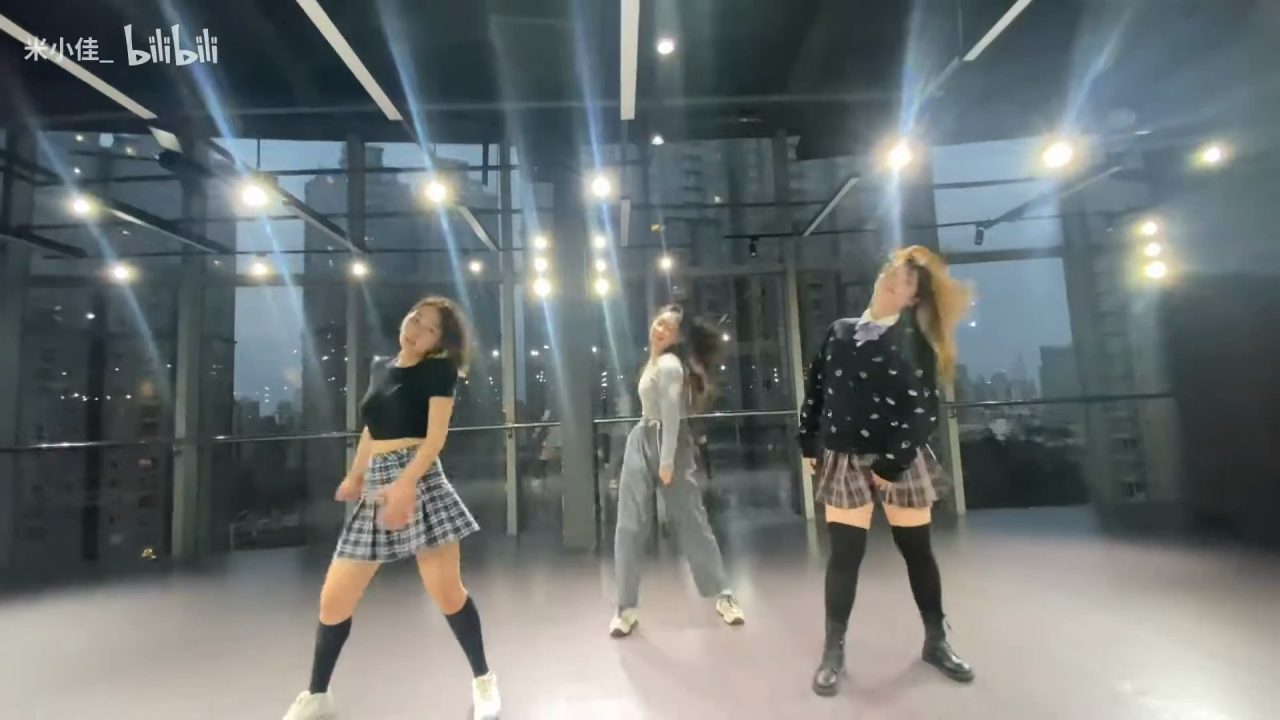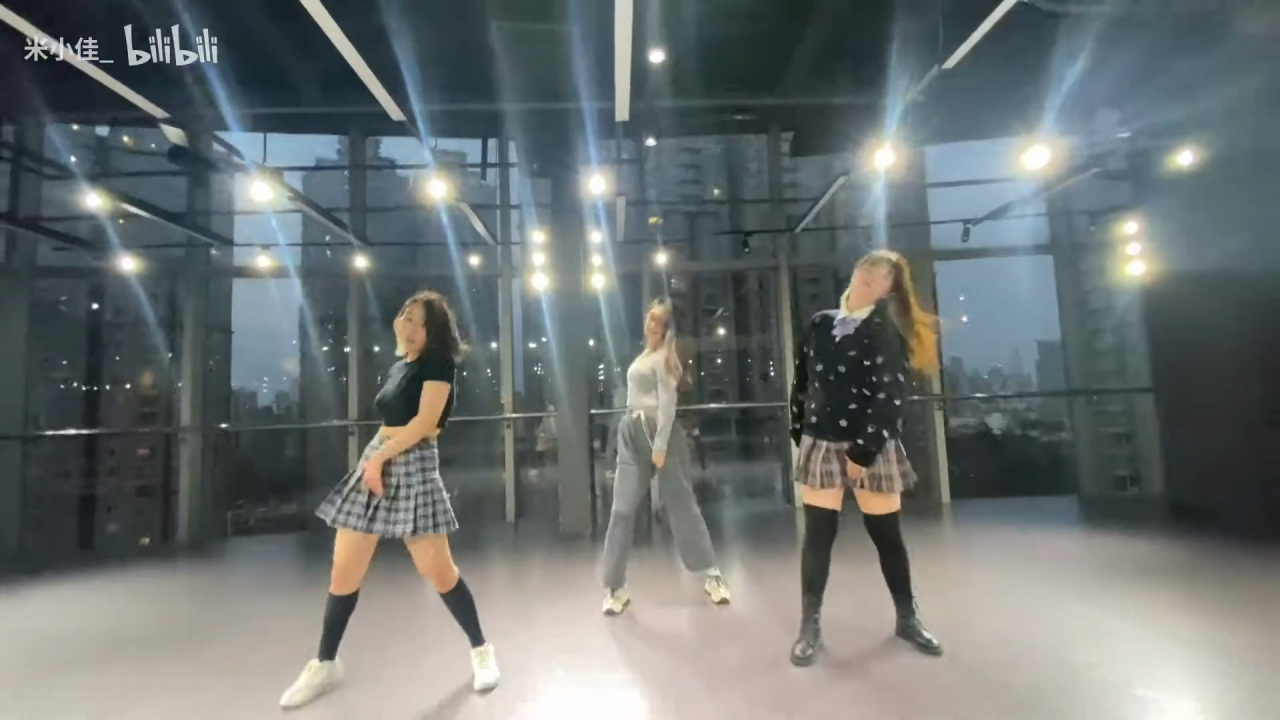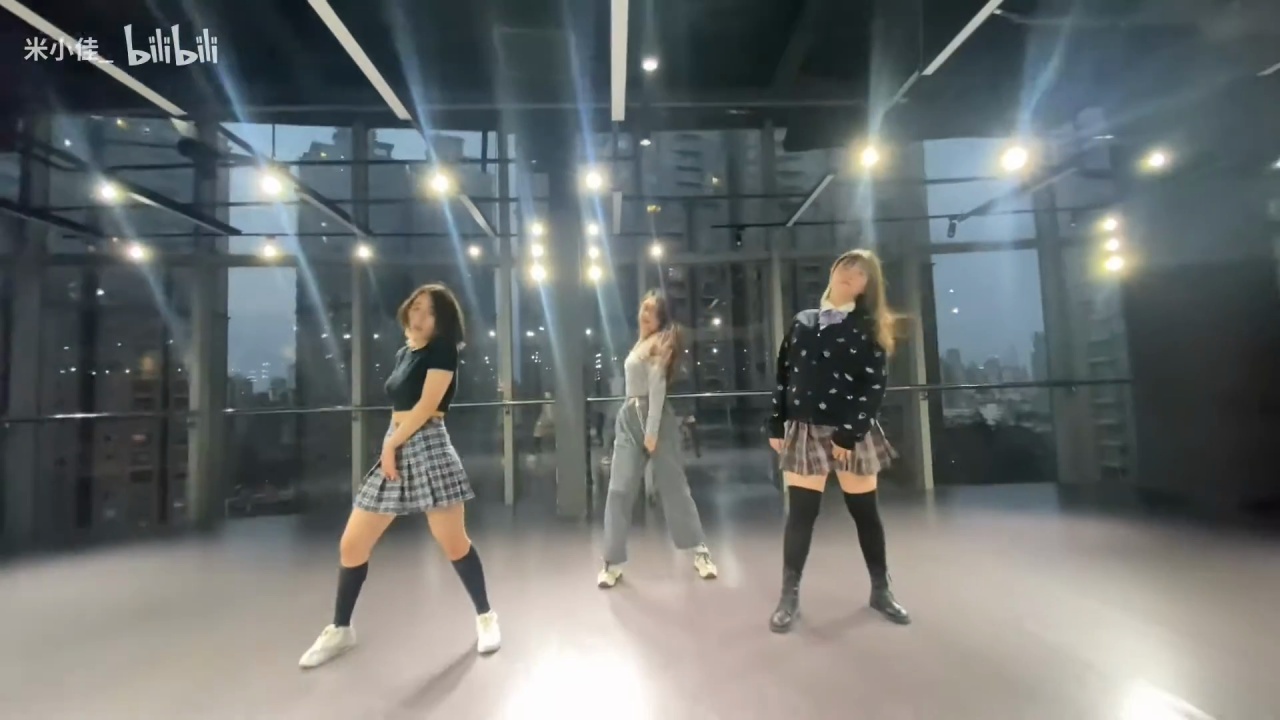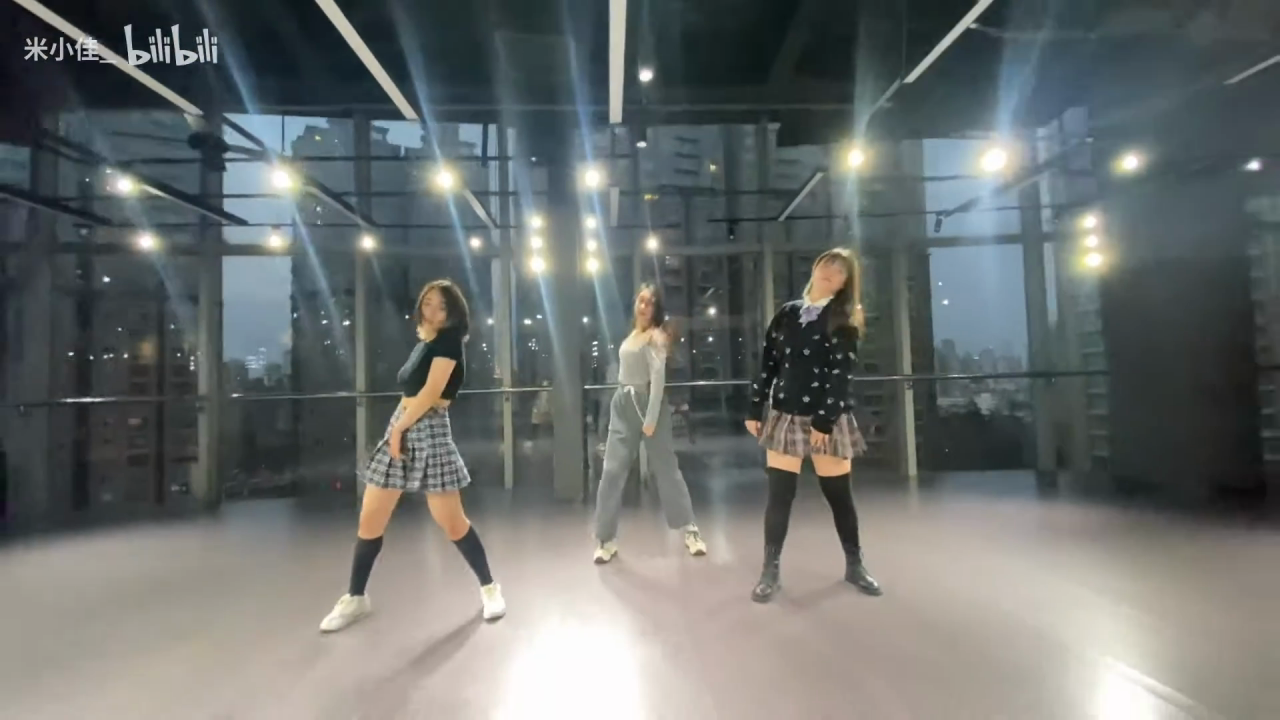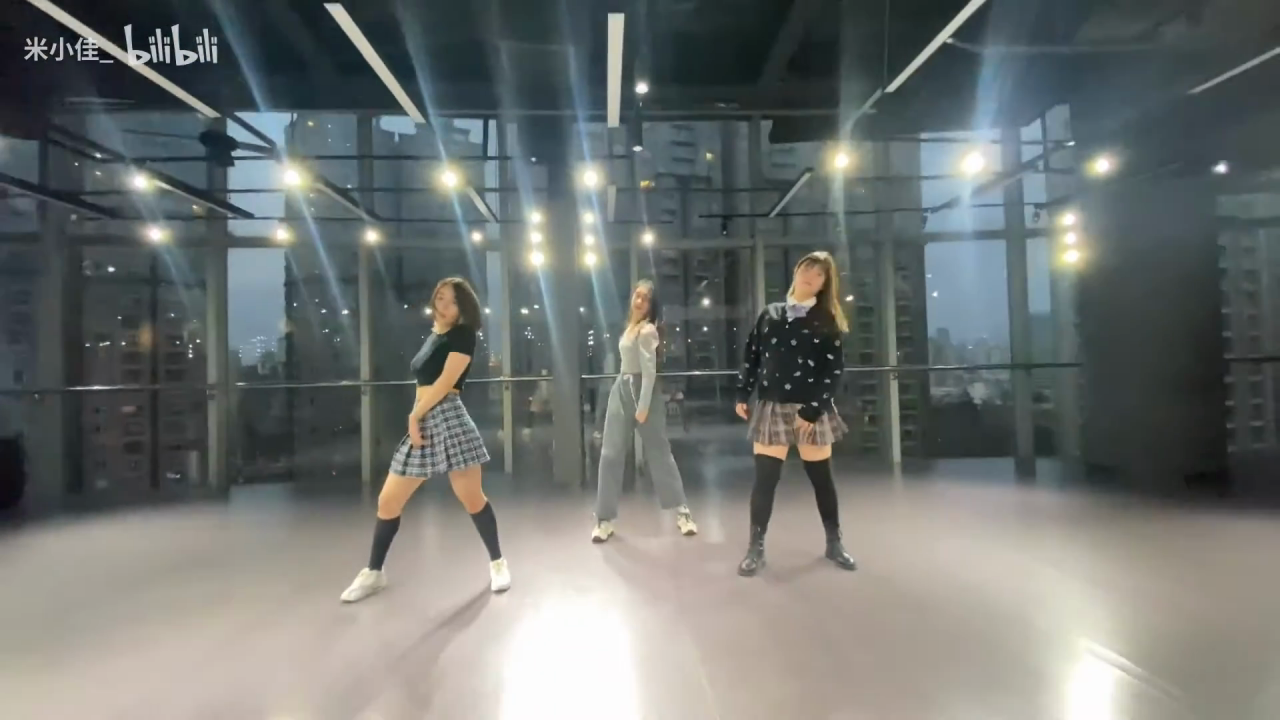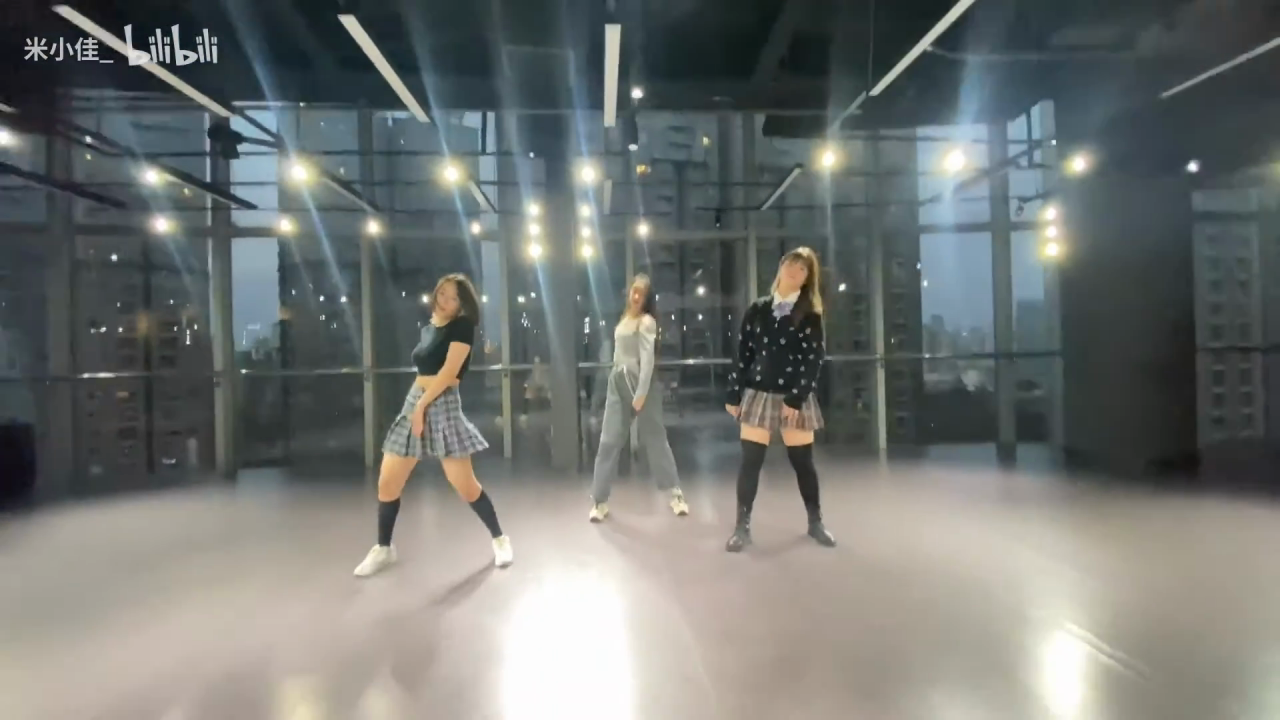
dt=0.2s
person 1, frame 1
left shoulder: (914, 342)
right shoulder: (839, 332)
left elbow: (924, 411)
right elbow: (815, 387)
left wrist: (892, 465)
right wrist: (807, 442)
left hip: (898, 459)
right hip: (843, 459)
left knee: (918, 552)
right knee: (844, 555)
left ankle: (936, 641)
person 1, frame 2
left shoulder: (888, 333)
right shoulder: (818, 324)
left elbow: (892, 398)
right elbow: (802, 382)
left wrist: (864, 452)
right wrist: (799, 433)
left hip: (871, 447)
right hip: (821, 445)
left knee: (887, 535)
right knee: (818, 535)
left ankle: (907, 619)
right ankle: (810, 626)
person 1, frame 3
left shoulder: (867, 325)
right shoulder: (802, 321)
left elbow: (874, 384)
right elbow: (783, 374)
left wrist: (849, 435)
right wrist: (776, 425)
left hip: (851, 431)
right hip: (803, 430)
left knee: (865, 513)
right knee: (801, 514)
left ankle: (880, 590)
right ankle: (789, 597)
person 1, frame 4
left shoulder: (843, 319)
right shoulder: (786, 313)
left elbow: (842, 373)
right elbow: (768, 363)
left wrist: (825, 421)
right wrist: (756, 409)
left hip: (827, 418)
right hip: (783, 416)
left knee: (838, 494)
right knee: (780, 494)
left ankle: (855, 566)
right ankle: (770, 571)
person 1, frame 5
left shoulder: (827, 320)
right shoulder: (770, 313)
left elbow: (833, 371)
right elbow: (752, 355)
left wrist: (812, 411)
right wrist: (743, 394)
left hip: (810, 409)
right hip: (769, 407)
left knee: (821, 478)
right knee: (765, 478)
left ankle: (834, 543)
right ankle: (756, 548)
person 1, frame 6
left shoulder: (810, 313)
right shoulder: (757, 309)
left elbow: (813, 359)
right elbow: (744, 353)
left wrist: (796, 399)
right wrist: (733, 395)
left hip: (796, 398)
right hip: (758, 396)
left knee: (802, 462)
right knee: (750, 461)
person 2, frame 1
left shoulder: (437, 371)
right shoulder: (381, 368)
left elbow: (437, 436)
left wrist: (405, 483)
right wrist: (354, 475)
left hip: (420, 484)
right hip: (376, 486)
left knee: (447, 593)
person 2, frame 2
left shoulder: (439, 360)
right shoulder: (397, 366)
left elbow: (426, 421)
left wrist: (379, 458)
right wrist: (373, 460)
left hip: (414, 466)
right hip: (376, 464)
left knee: (439, 572)
right knee: (344, 573)
person 2, frame 3
left shoulder: (443, 348)
right shoulder: (403, 354)
left elbow: (427, 404)
left wrist: (391, 444)
right wrist: (390, 448)
left hip: (427, 446)
right hip: (395, 446)
left knee: (453, 542)
right knee: (352, 546)
left ankle: (485, 617)
right ankle: (341, 630)
person 2, frame 4
left shoulder: (450, 339)
right shoulder: (421, 345)
left elbow: (432, 391)
left wrist: (399, 428)
right wrist: (395, 429)
left hip: (429, 433)
right hip: (400, 430)
left knee: (452, 523)
right knee: (369, 520)
left ankle: (489, 588)
right ankle: (356, 599)
person 2, frame 5
left shoulder: (463, 334)
right shoulder: (432, 337)
left elbow: (446, 382)
left wrist: (415, 415)
right wrist: (416, 419)
left hip: (448, 420)
right hip: (421, 419)
left knee: (472, 498)
right knee: (388, 502)
left ankle: (497, 562)
right ankle: (374, 573)
person 2, frame 6
left shoulder: (462, 326)
right shoulder: (428, 328)
left elbow: (449, 371)
left wrist: (422, 405)
right wrist: (416, 407)
left hip: (442, 407)
right hip: (414, 405)
left knee: (466, 486)
right knee: (387, 484)
left ankle: (499, 539)
right ankle: (383, 549)
person 3, frame 1
left shoulder: (670, 364)
right shoulder: (655, 361)
left elbow: (671, 413)
left wrist: (667, 461)
left hip: (668, 444)
right hip: (640, 442)
left knee: (691, 521)
right knee: (629, 524)
person 3, frame 2
left shoulder: (665, 356)
right shoulder: (645, 354)
left elbow: (667, 402)
left wrist: (661, 446)
left hip: (659, 431)
right hip: (631, 431)
left knee: (681, 504)
right knee: (622, 509)
left ankle: (711, 575)
right ankle: (615, 587)
person 3, frame 3
left shoulder: (657, 345)
right shoulder: (641, 343)
left elbow: (657, 390)
left wrist: (652, 431)
left hip: (653, 418)
right hip: (628, 418)
left knee: (673, 486)
right knee: (620, 488)
left ankle: (700, 552)
right ankle: (612, 562)
person 3, frame 4
left shoulder: (655, 337)
right shoulder: (634, 334)
left elbow: (658, 379)
left wrist: (652, 418)
left hip: (648, 403)
right hip: (622, 403)
left knee: (666, 468)
right knee: (612, 470)
left ankle: (690, 531)
right ankle: (606, 539)
person 3, frame 5
left shoulder: (647, 330)
right shoulder: (630, 327)
left elbow: (649, 370)
left wrist: (644, 406)
left hip: (643, 391)
right hip: (621, 391)
left knee: (659, 453)
right knee: (611, 455)
left ankle: (682, 512)
right ankle: (604, 520)
person 3, frame 6
left shoulder: (646, 322)
right shoulder: (625, 319)
left elbow: (647, 360)
left wrist: (641, 393)
left hip: (639, 382)
right hip: (618, 381)
left knee: (655, 439)
right knee: (609, 441)
left ankle: (675, 494)
right ankle: (600, 501)
